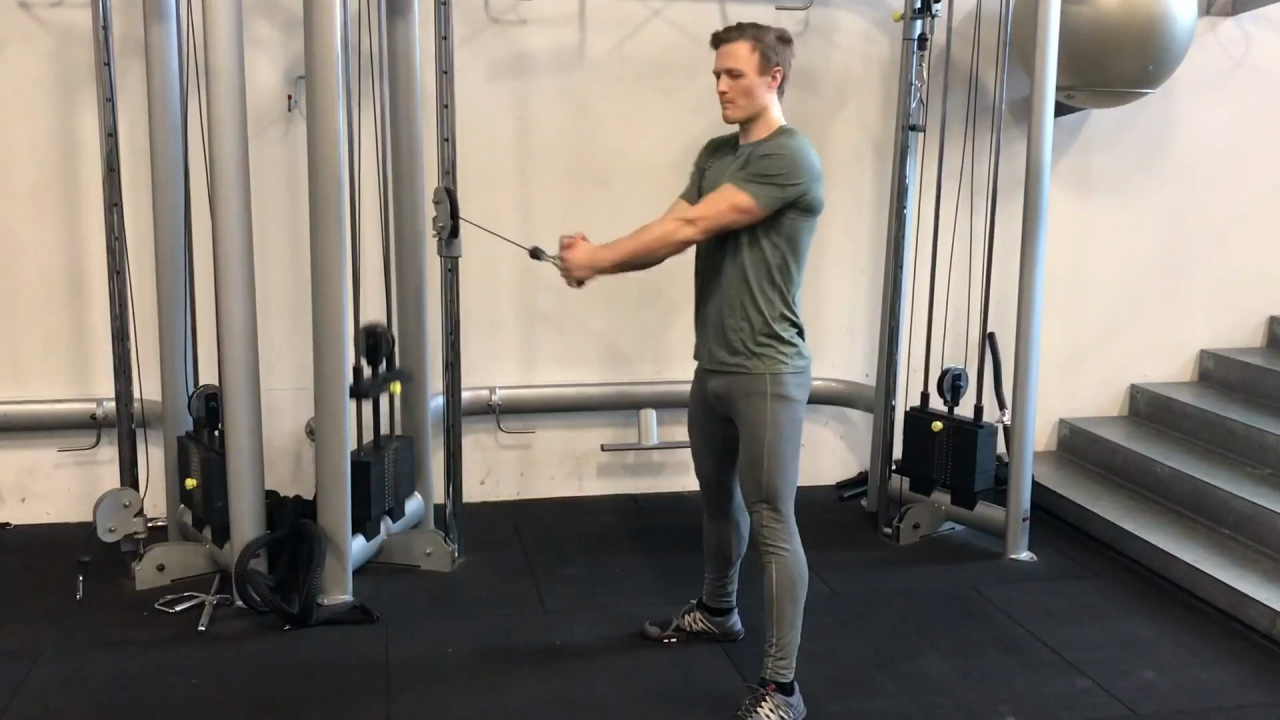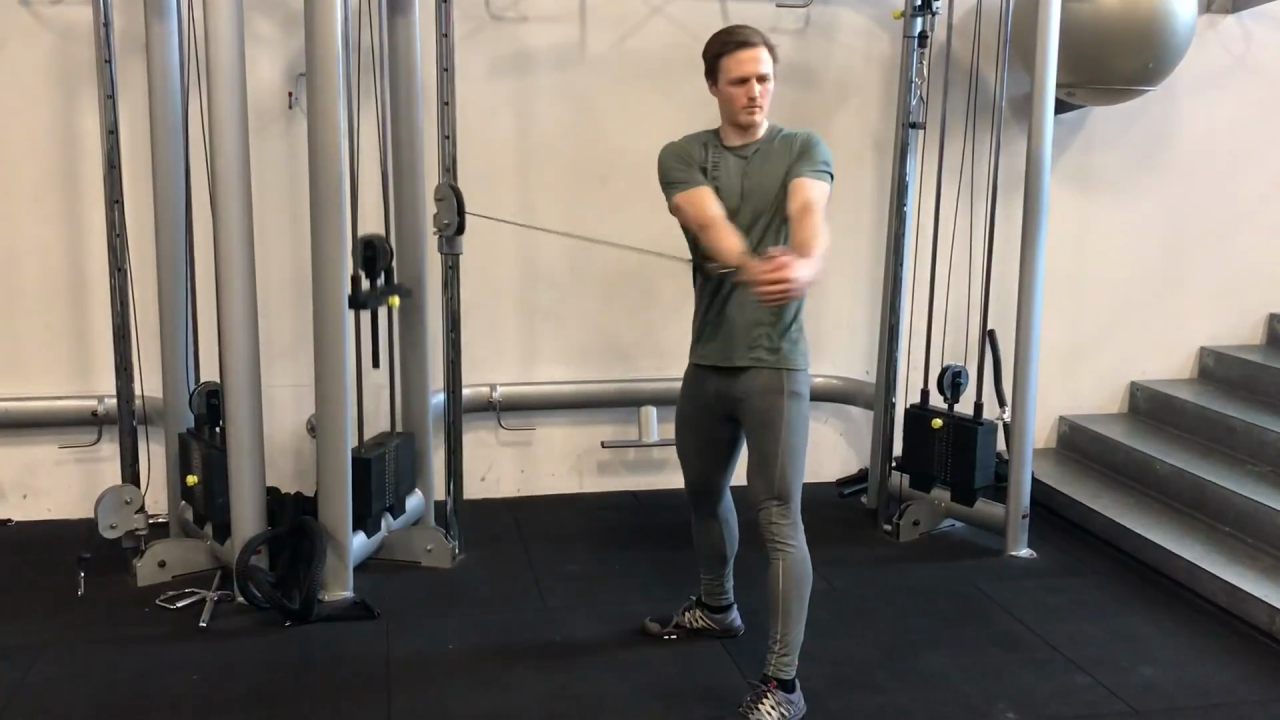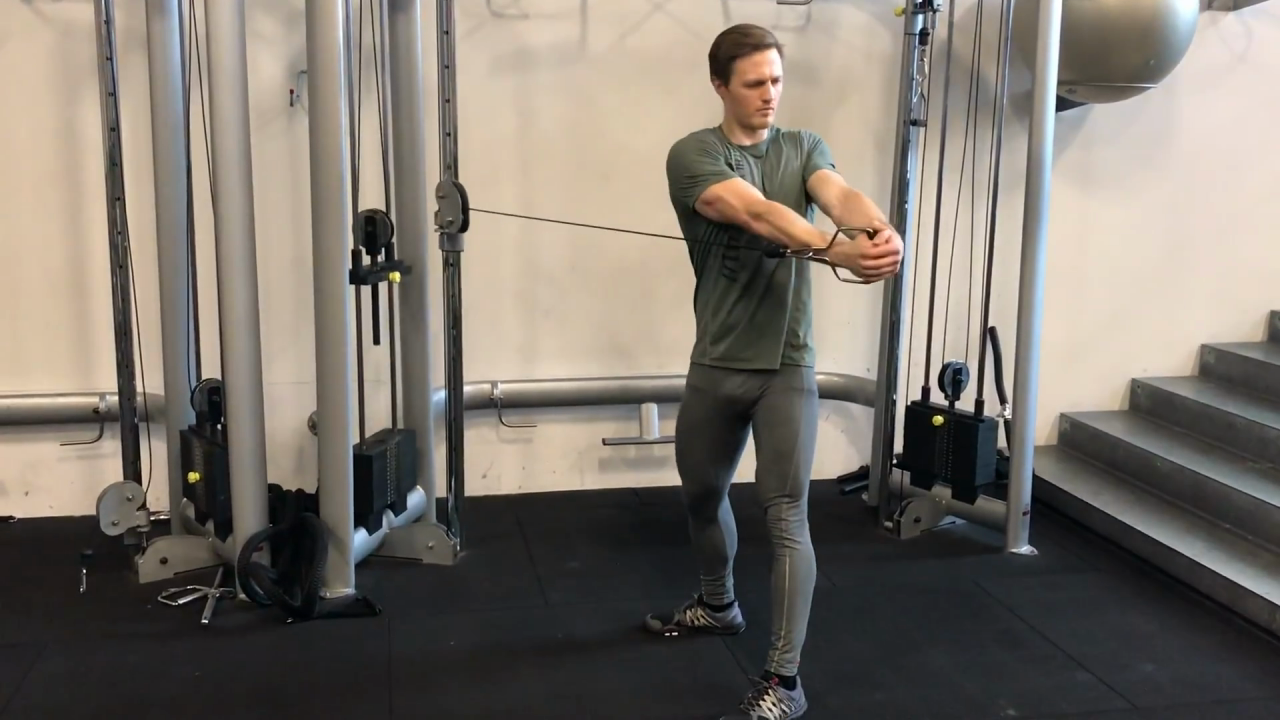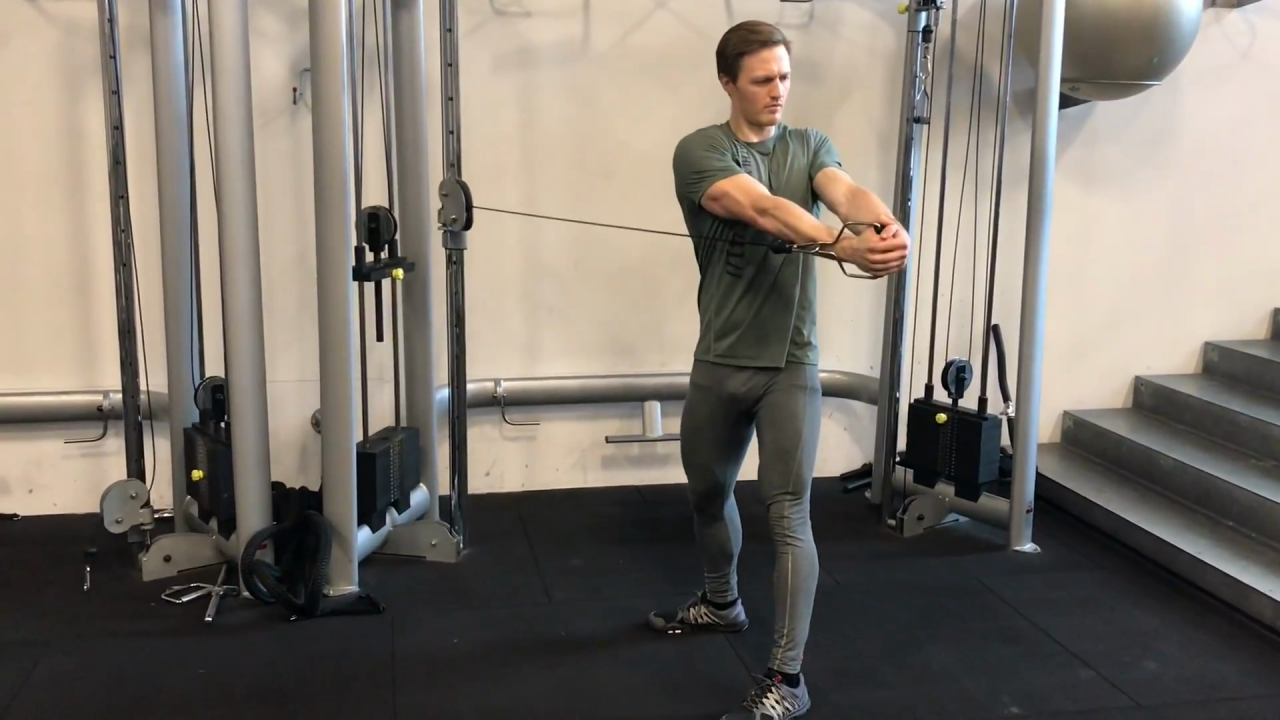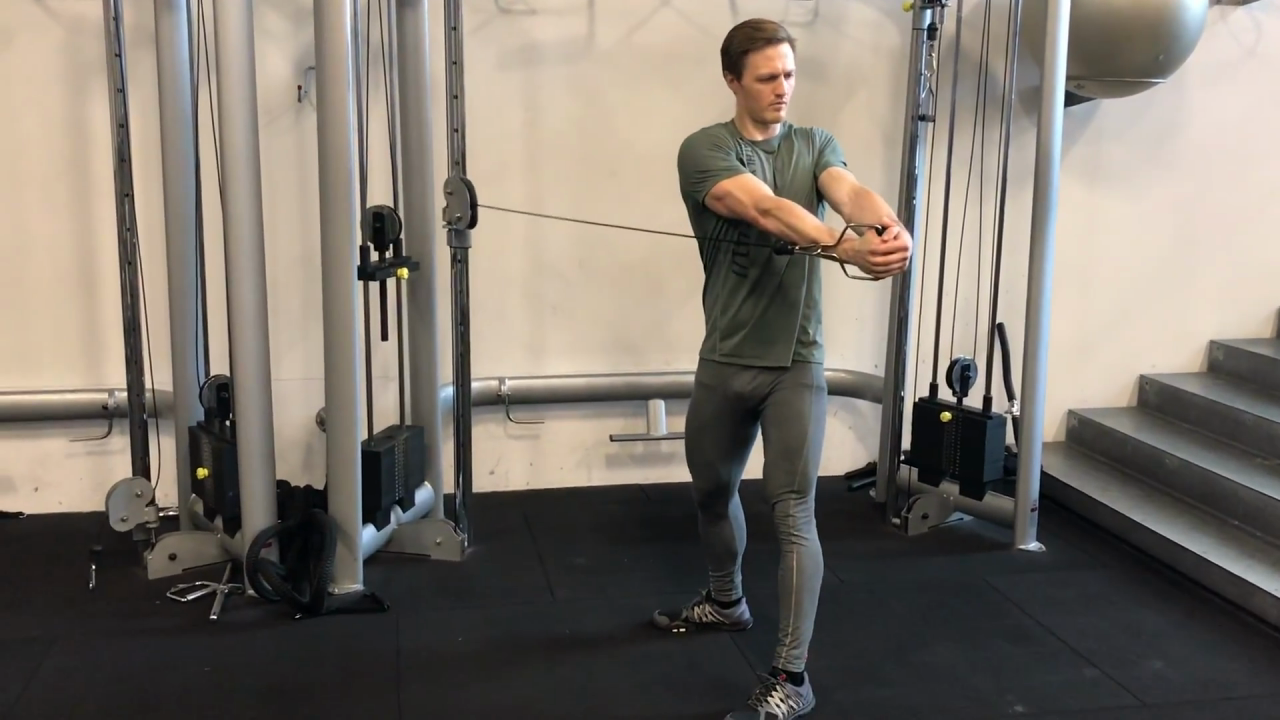
dt=0.3s
person 1, frame 1
left shoulder: (787, 160)
right shoulder: (717, 153)
left elbow: (688, 228)
right elbow: (681, 224)
left wrist: (597, 260)
right wrist: (601, 251)
left hip: (766, 373)
right hip: (715, 367)
left knee: (771, 521)
right knee: (718, 500)
right ankle: (717, 610)
person 1, frame 2
left shoulder: (803, 150)
right shoulder: (683, 156)
left elbow: (807, 211)
right elbow: (709, 222)
left wrist: (802, 263)
right wrist: (749, 265)
left hip: (773, 365)
right hip: (709, 362)
left knee: (779, 518)
right knee: (705, 496)
right ankle: (716, 606)
person 1, frame 3
left shoulder: (804, 148)
right shoulder: (693, 156)
left elbow: (840, 195)
right elbow: (759, 215)
left wrist: (880, 232)
right wrist: (837, 251)
left hip: (787, 366)
right hip: (717, 365)
left knee: (785, 517)
right knee: (702, 496)
right ankle: (717, 604)
person 1, frame 4
left shoulder: (810, 146)
right shoulder: (699, 152)
left elbow: (847, 192)
right elbow: (765, 211)
left wrist: (887, 226)
right wrist: (845, 244)
left hip: (789, 362)
right hip: (720, 362)
left knee: (786, 515)
right knee: (707, 493)
right ankle: (720, 602)
person 1, frame 5
left shoulder: (816, 145)
right shoulder: (704, 150)
left elbow: (851, 193)
right elbow: (767, 211)
left wrist: (890, 228)
right wrist: (848, 247)
left hip: (796, 361)
right hip: (726, 360)
left knee: (792, 513)
right knee: (712, 491)
right ankle: (725, 600)
